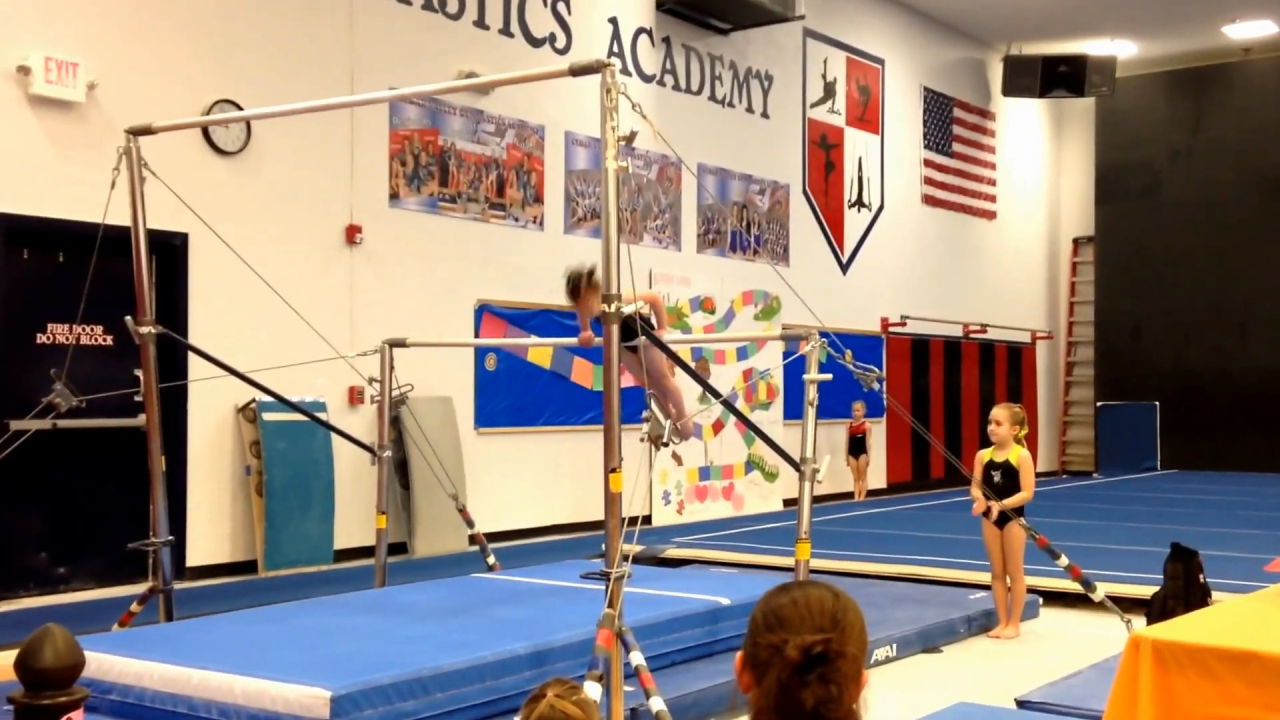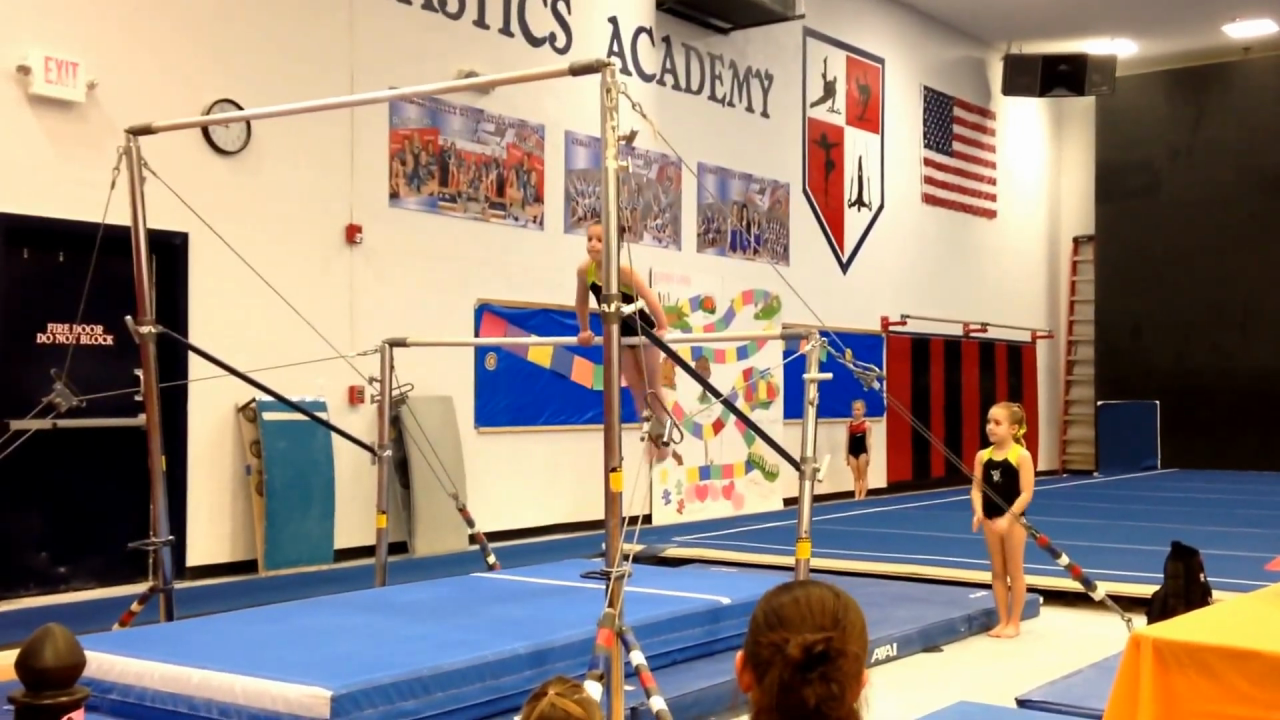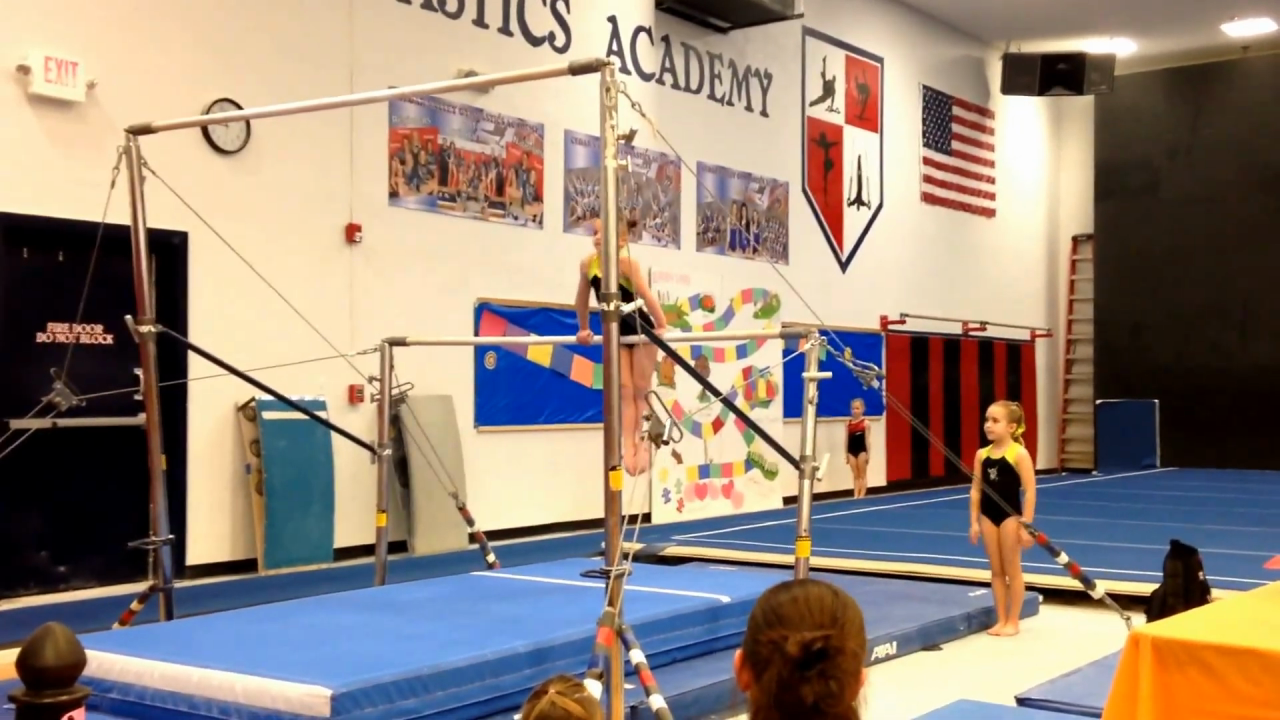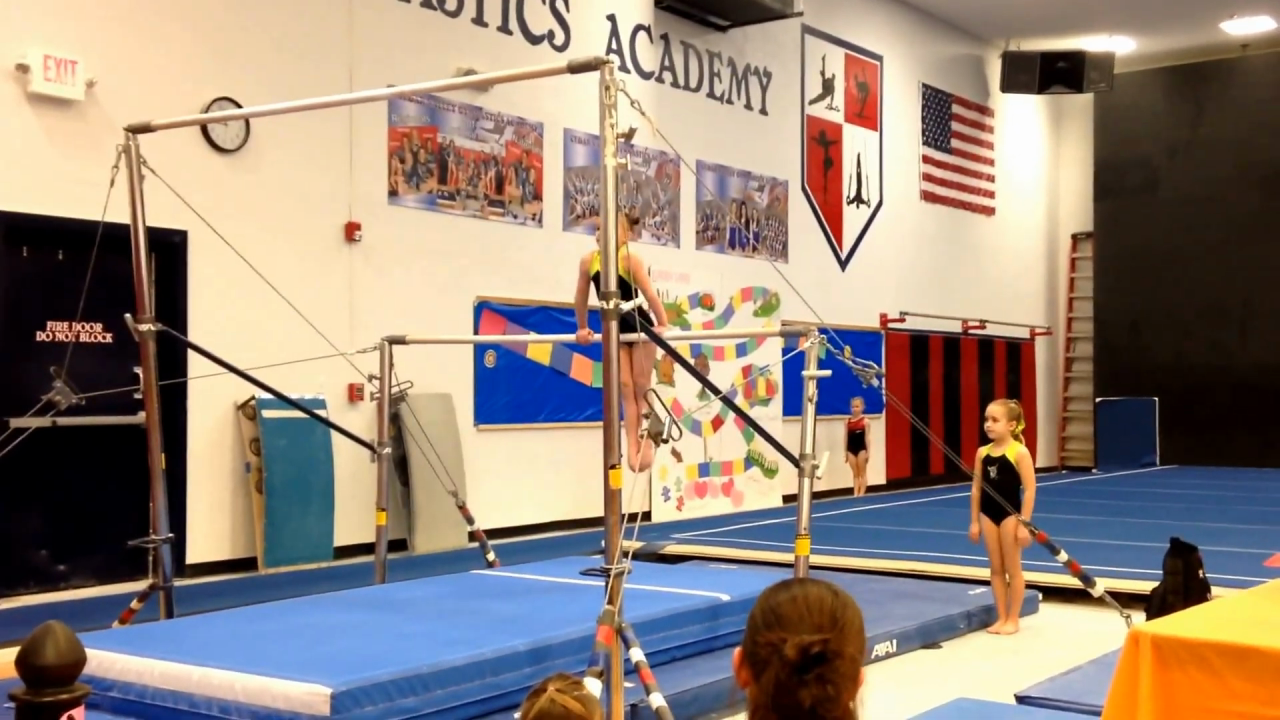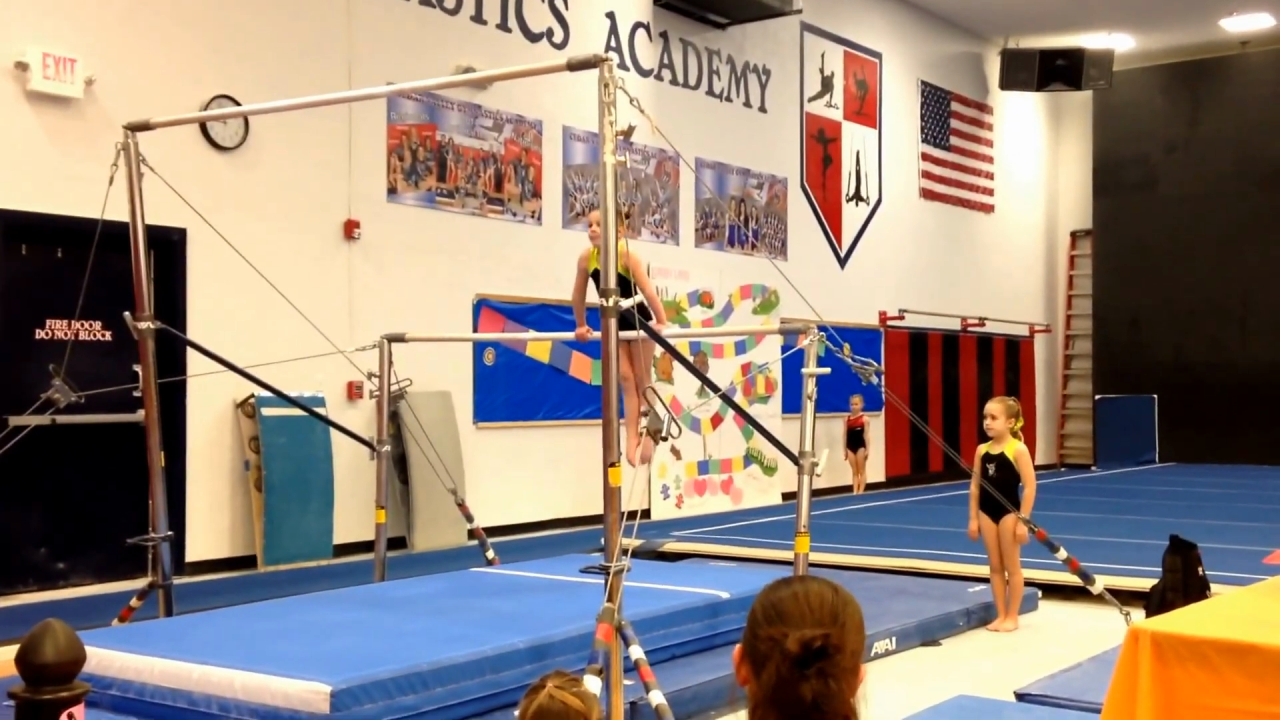
dt=0.3s
person 1, frame 1
left shoulder: (620, 299)
right shoulder: (583, 297)
left elbow: (655, 299)
left wrist: (662, 330)
right wrist: (585, 332)
left hip: (643, 335)
right hip: (621, 340)
left knee: (662, 379)
right knee: (648, 383)
left ankle: (683, 418)
right ankle: (671, 421)
person 1, frame 2
left shoulder: (622, 270)
right shoulder: (584, 270)
left elbow: (649, 299)
right elbow: (581, 303)
left wrist: (662, 328)
right wrist: (585, 330)
left hip: (643, 330)
right hip: (619, 334)
left knee: (651, 385)
right knee: (636, 387)
left ankle: (661, 432)
right ankle: (652, 438)
person 1, frame 3
left shoulder: (626, 262)
right shoulder: (588, 263)
left elbow: (646, 295)
right elbow: (582, 299)
left wrist: (661, 326)
right wrist: (584, 329)
left hip: (641, 330)
right hip: (616, 333)
left knee: (641, 389)
right knee: (625, 390)
left ankle: (642, 446)
right ankle: (628, 448)
person 1, frame 4
left shoulder: (630, 259)
right shoulder: (588, 261)
left elbow: (649, 293)
right elbow: (581, 298)
left wrist: (662, 324)
right wrist: (582, 328)
left hip: (640, 327)
right hip: (614, 330)
left knee: (641, 386)
right knee: (625, 388)
left ankle: (645, 443)
right ankle: (632, 446)
person 1, frame 5
left shoulder: (626, 255)
right shoulder: (586, 258)
left elbow: (647, 290)
right elbow: (578, 295)
left wrist: (661, 322)
right wrist: (581, 325)
left hip: (640, 321)
right hip: (615, 325)
left knee: (642, 380)
right knee: (626, 380)
left ankle: (647, 436)
right ankle: (632, 439)
person 2, frame 1
left shoulder: (1022, 455)
right shoulder: (983, 455)
left elbow: (1027, 493)
right elbow: (975, 487)
left wrist: (1000, 505)
right wrist: (980, 500)
left hip: (1013, 518)
right hip: (990, 518)
left knee: (1014, 572)
right knee: (997, 572)
left ankle: (1014, 623)
right ankle: (1002, 622)
person 2, frame 2
left shoulder: (1021, 455)
right shoulder: (983, 456)
left elbow: (1026, 493)
right elbow: (976, 488)
left wrist: (1008, 517)
right wrist: (978, 512)
left hip: (1012, 518)
right hip: (990, 518)
left knee: (1014, 571)
right knee: (997, 571)
left ankle: (1014, 622)
right ankle: (1002, 621)
person 2, frame 3
left shoulder: (1019, 454)
right shoulder: (982, 454)
left elbow: (1030, 491)
right elbow: (976, 489)
left wrist: (1027, 525)
right wrist: (974, 521)
left hip: (1010, 516)
right hip: (988, 516)
left knee: (1012, 570)
right knee: (996, 570)
left ankle: (1013, 621)
right ankle: (1001, 619)
person 2, frame 4
left shoulder: (1019, 452)
right shoulder: (983, 452)
left elbow: (1029, 490)
right elbow: (976, 488)
left wrist: (1024, 524)
right wrist: (974, 520)
left hip: (1010, 515)
right hip: (988, 515)
left knee: (1012, 568)
right knee: (996, 568)
left ankle: (1013, 619)
right ankle: (1001, 617)
person 2, frame 5
left shoulder: (1018, 449)
right shoulder: (982, 450)
left elbow: (1030, 487)
right elbow: (975, 486)
left wrist: (1023, 521)
right wrist: (973, 518)
left hip: (1009, 513)
right hip: (986, 513)
left knee: (1011, 566)
right knee: (995, 566)
left ankle: (1012, 616)
right ankle: (1000, 615)
